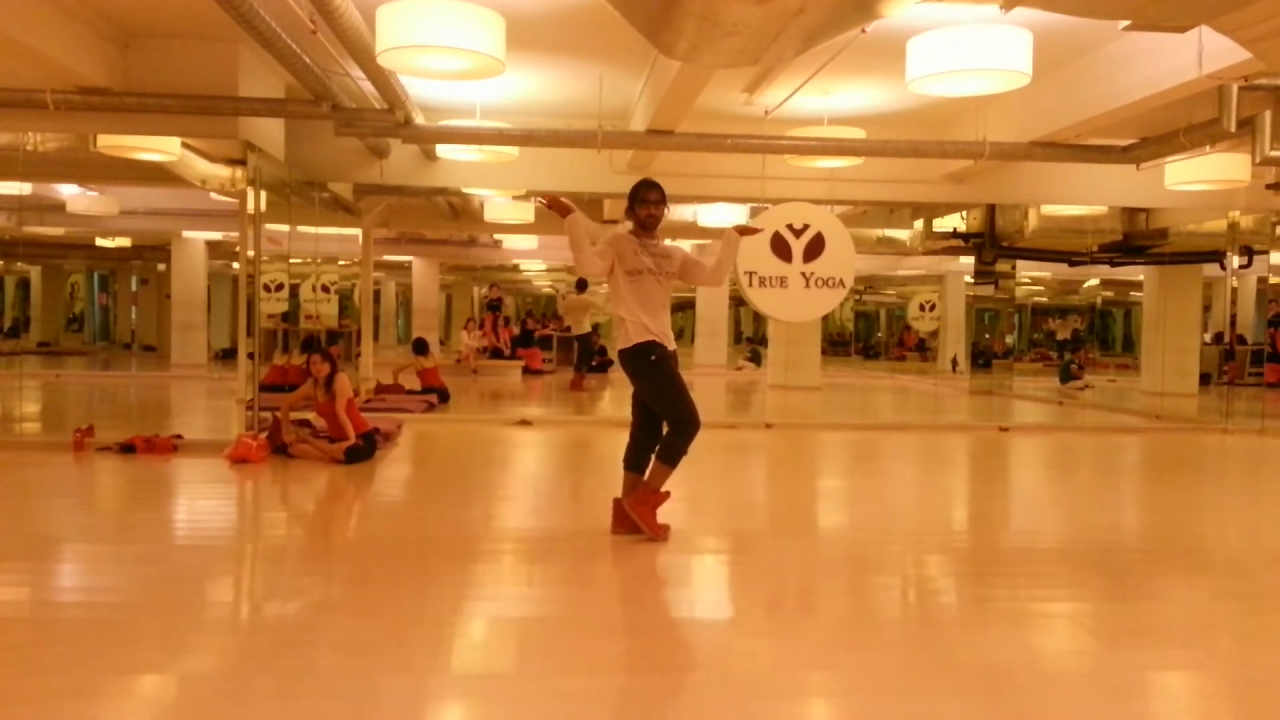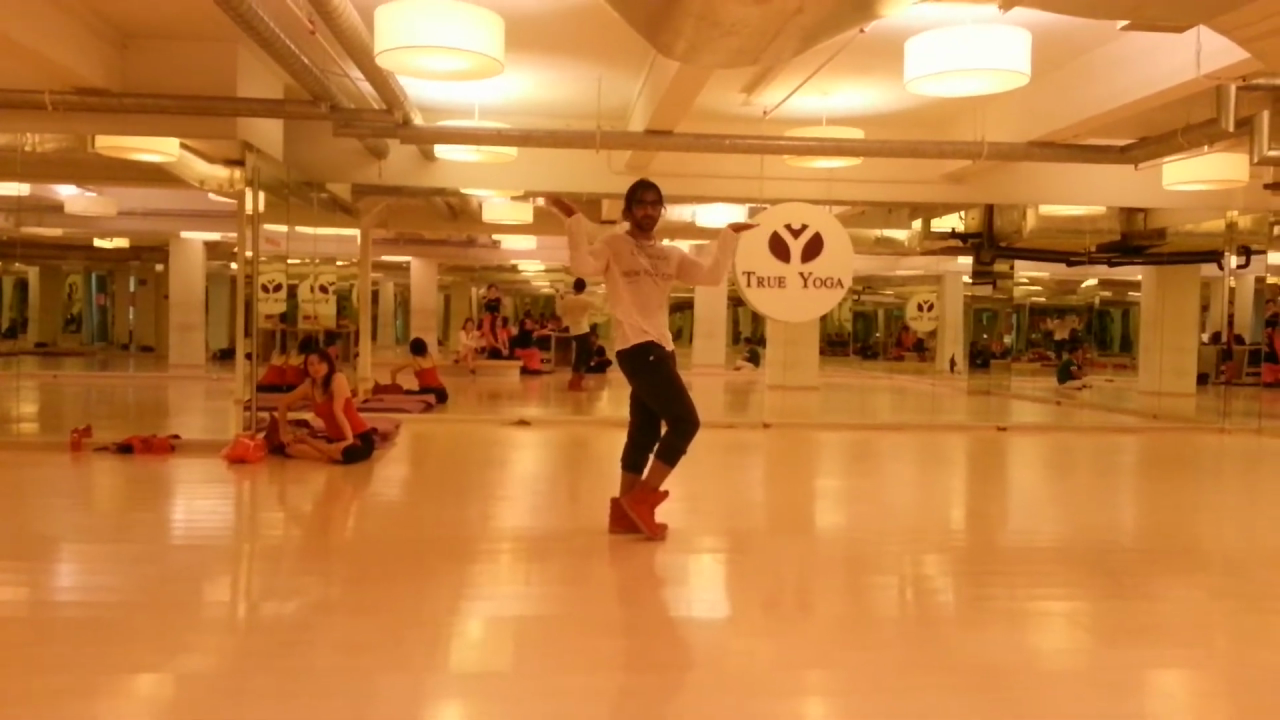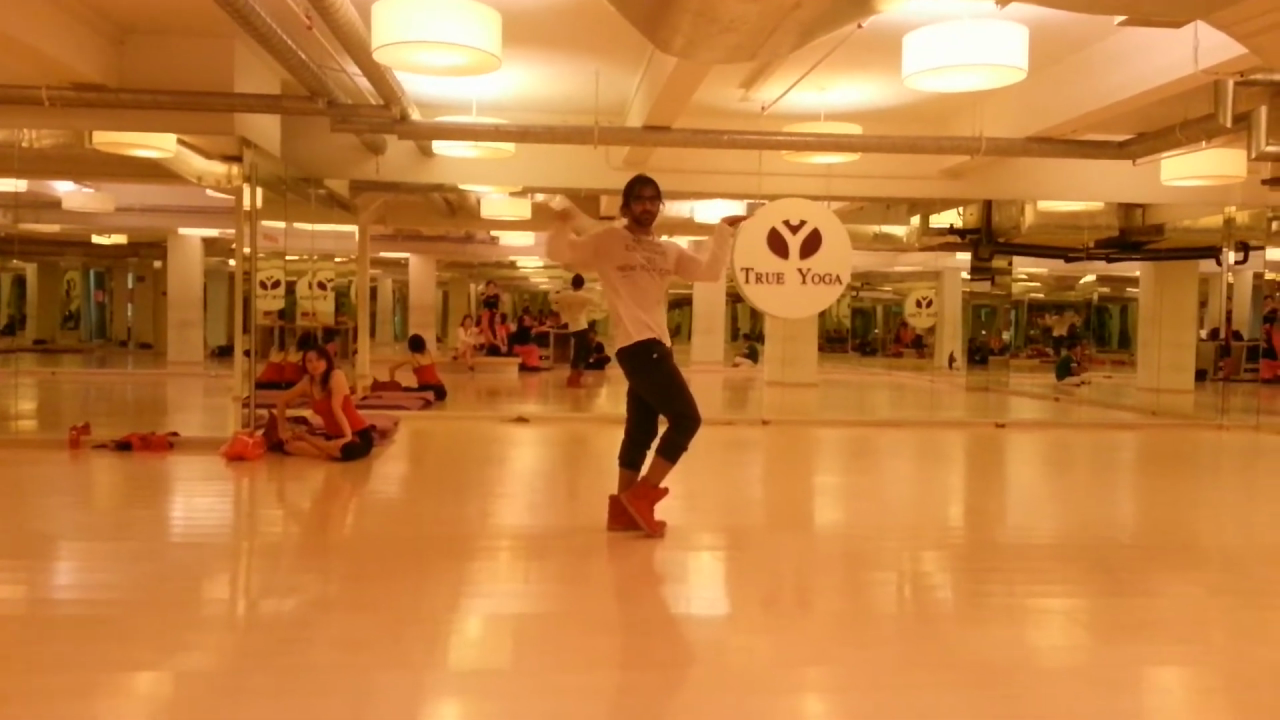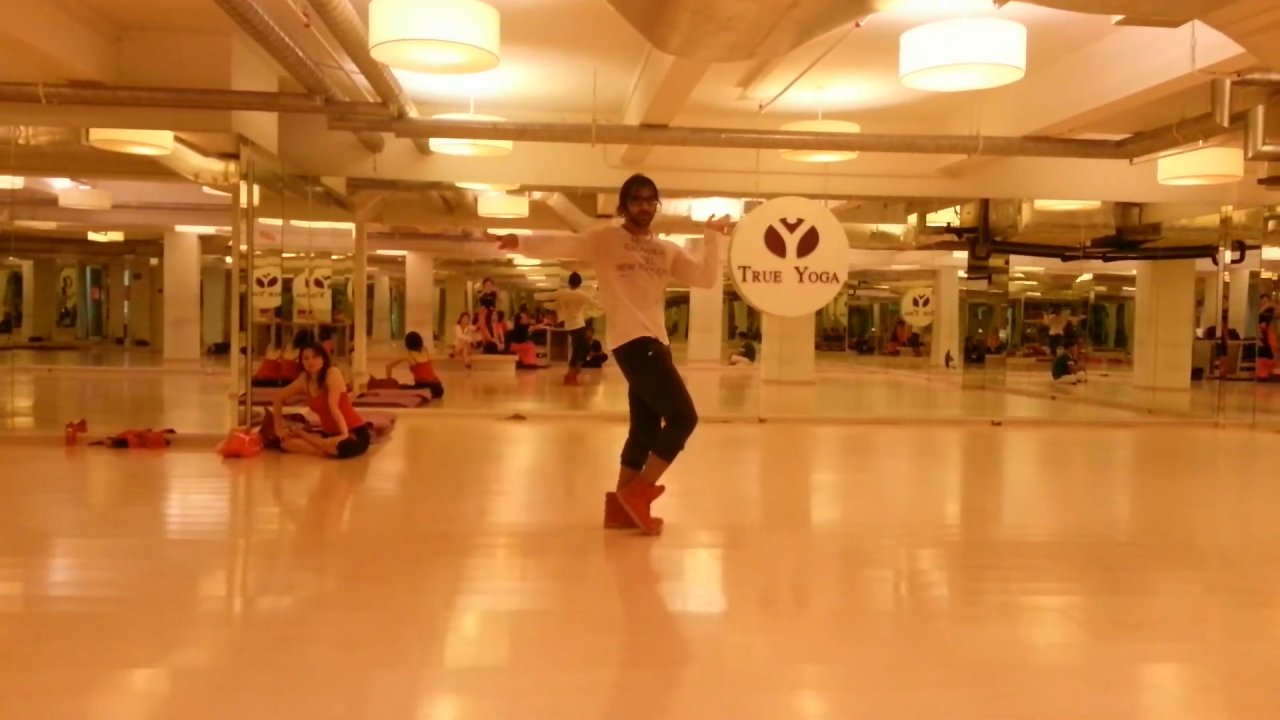
dt=0.2s
person 1, frame 1
left shoulder: (674, 254)
right shoulder: (617, 243)
left elbow: (715, 277)
right elbow: (588, 267)
left wrist: (732, 237)
right wrist: (572, 218)
left hip: (663, 349)
right hip: (639, 348)
left knee: (647, 432)
right knee: (686, 421)
left ankle: (627, 511)
right ankle: (644, 498)
person 1, frame 2
left shoulder: (671, 255)
right shoulder: (613, 244)
left elbow: (712, 276)
right elbow: (583, 266)
left wrist: (728, 236)
right wrist: (574, 221)
left hip: (660, 349)
right hip: (636, 348)
left knee: (645, 431)
right knee: (684, 421)
left ankle: (624, 511)
right ankle: (642, 497)
person 1, frame 3
left shoulder: (668, 250)
right shoulder: (609, 239)
left elbow: (713, 274)
right elbow: (565, 255)
left wrist: (724, 231)
right wrist: (561, 227)
left hip: (655, 346)
right hip: (635, 346)
left knee: (641, 431)
right knee: (686, 418)
left ankle: (623, 507)
right ankle: (642, 495)
person 1, frame 4
left shoulder: (666, 250)
right shoulder: (605, 238)
left elbow: (706, 278)
right elbow: (557, 246)
left wrist: (713, 237)
right wrist: (518, 244)
left hip: (655, 344)
right hip: (632, 343)
left knee: (646, 429)
right knee: (682, 417)
left ankle: (620, 504)
right ankle: (638, 493)
